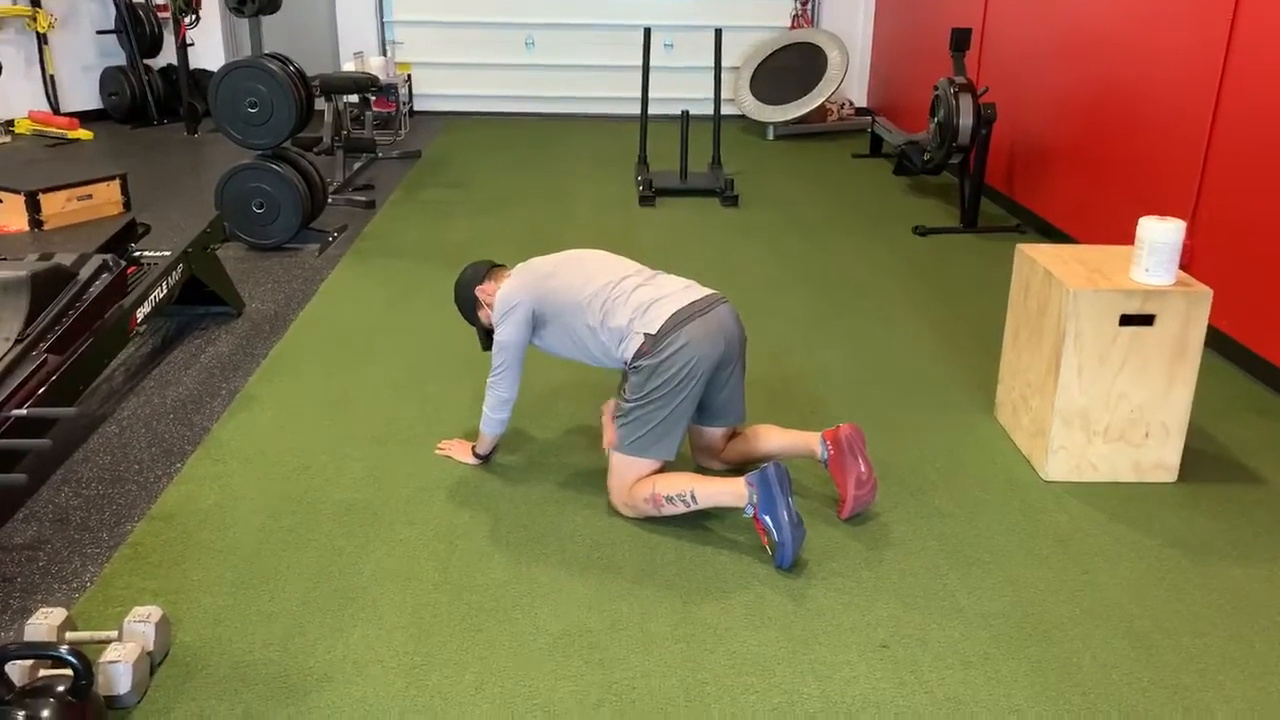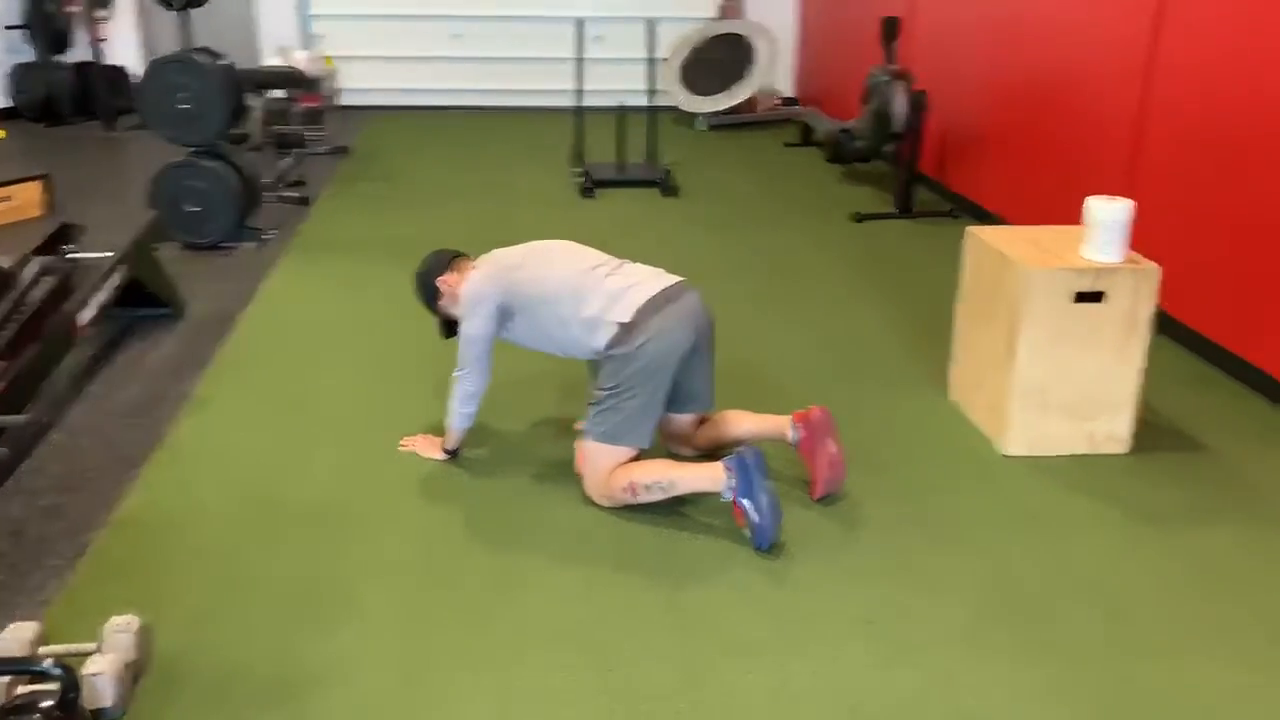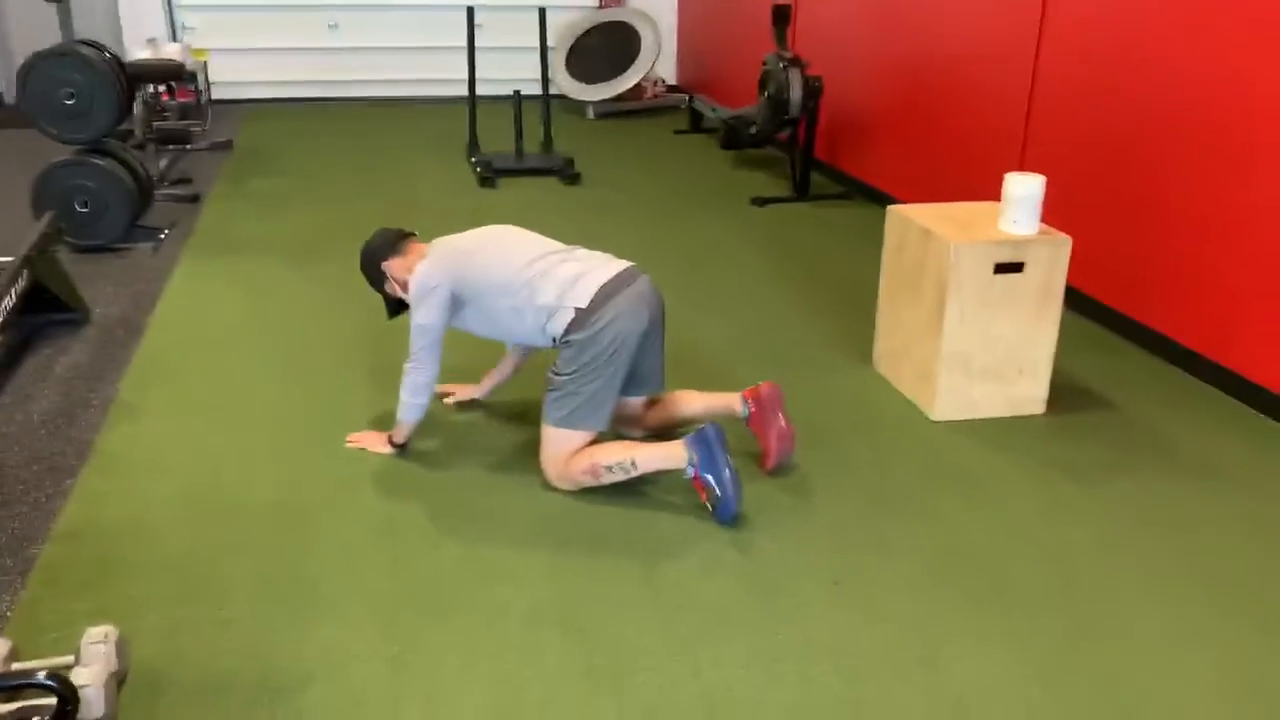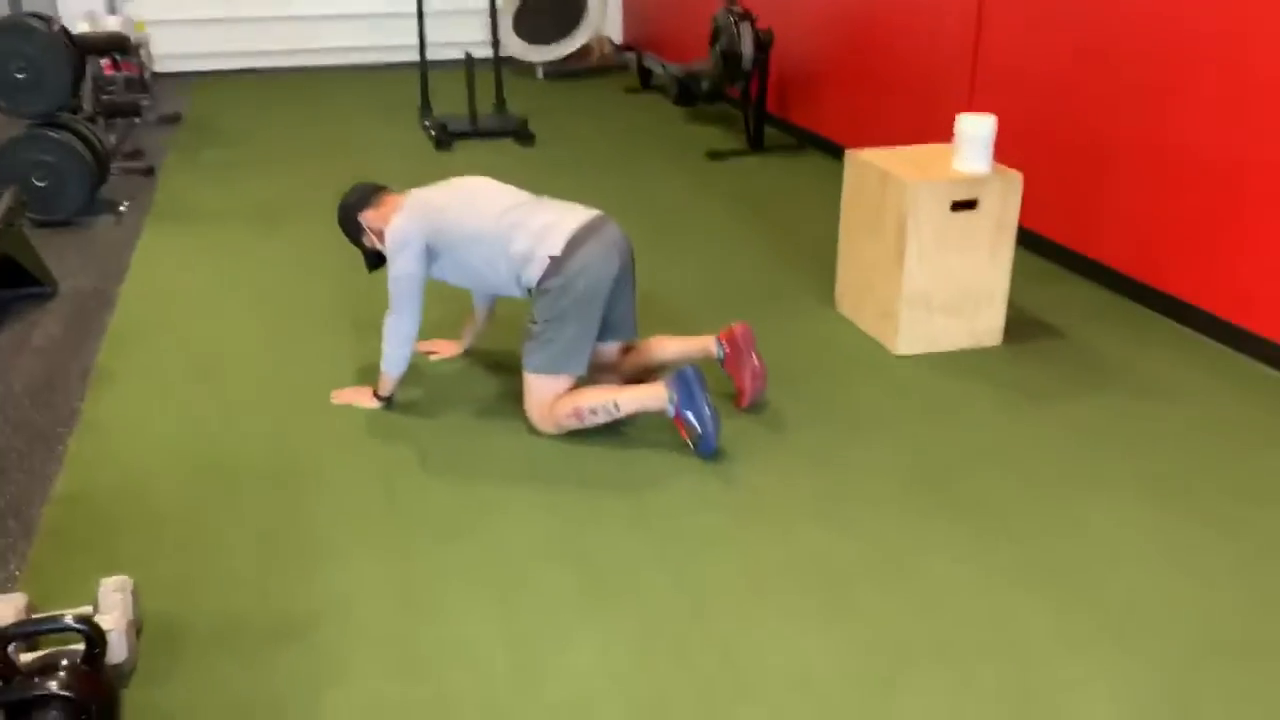
dt=0.4s
person 1, frame 1
left shoulder: (513, 295)
right shoulder: (554, 273)
left elbow: (502, 384)
left wrist: (479, 449)
right wrist: (617, 404)
left hip: (674, 341)
right hip: (717, 315)
left knee: (627, 495)
right knee: (714, 451)
left ankle: (752, 493)
right ankle: (829, 444)
person 1, frame 2
left shoulder: (479, 287)
right shoulder: (523, 263)
left elbow: (470, 378)
left wrist: (447, 445)
right wrist: (600, 424)
left hip: (644, 331)
right hip: (684, 302)
left knee: (602, 485)
right knee: (684, 436)
left ankle: (729, 477)
right ankle: (798, 427)
person 1, frame 3
left shoulder: (429, 275)
right shoulder: (468, 250)
left elbow: (421, 367)
left wrist: (396, 439)
right wrist: (482, 388)
left hip: (599, 318)
right hip: (635, 287)
left knee: (561, 469)
right knee: (634, 420)
left ankle: (690, 455)
right ankle: (748, 404)
person 1, frame 4
left shoulder: (403, 227)
right shoulder: (444, 200)
left elbow: (403, 318)
left wrist: (381, 393)
right wrist: (464, 341)
left hip: (570, 265)
right hip: (604, 235)
left knee: (545, 414)
right knee: (609, 366)
left ankle: (671, 395)
right ankle: (722, 346)
